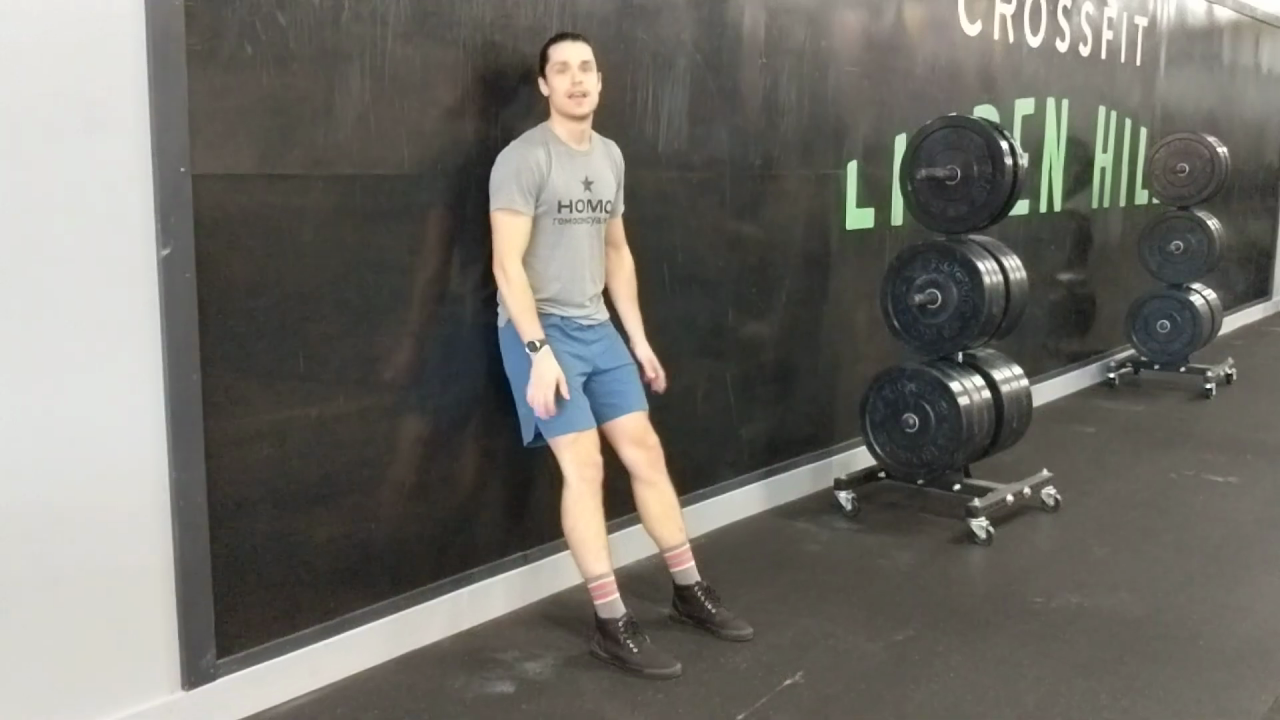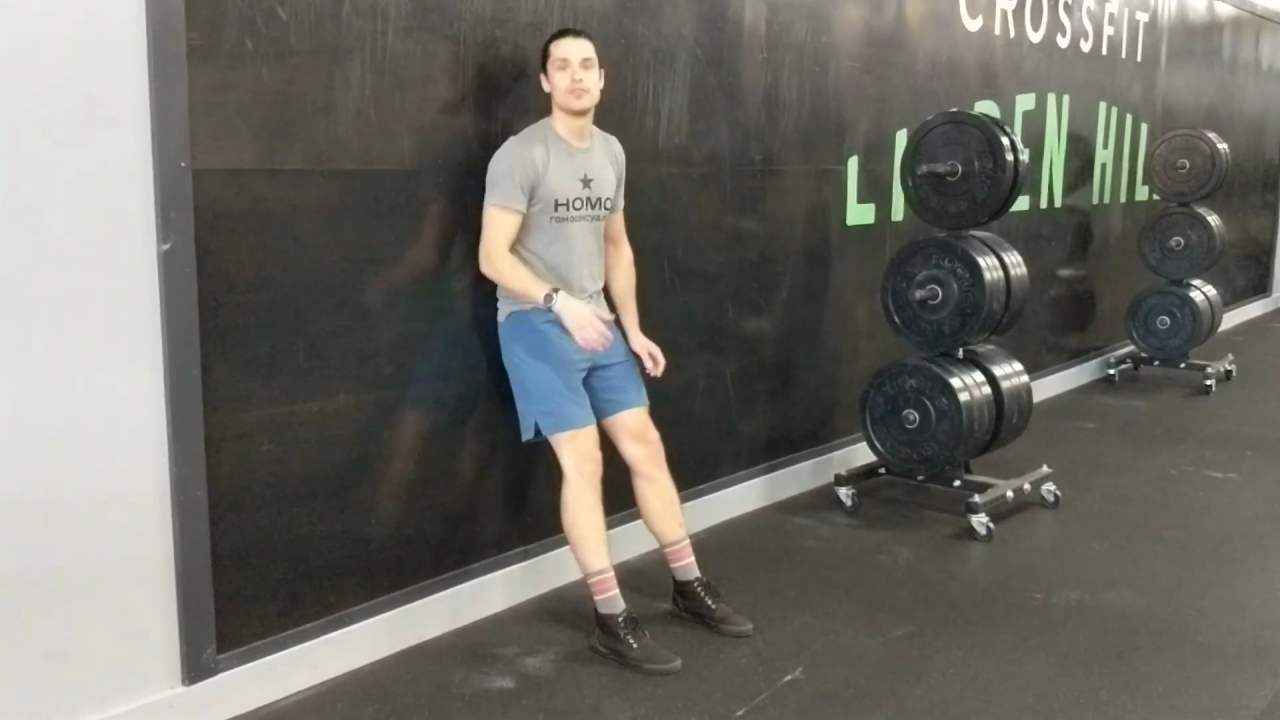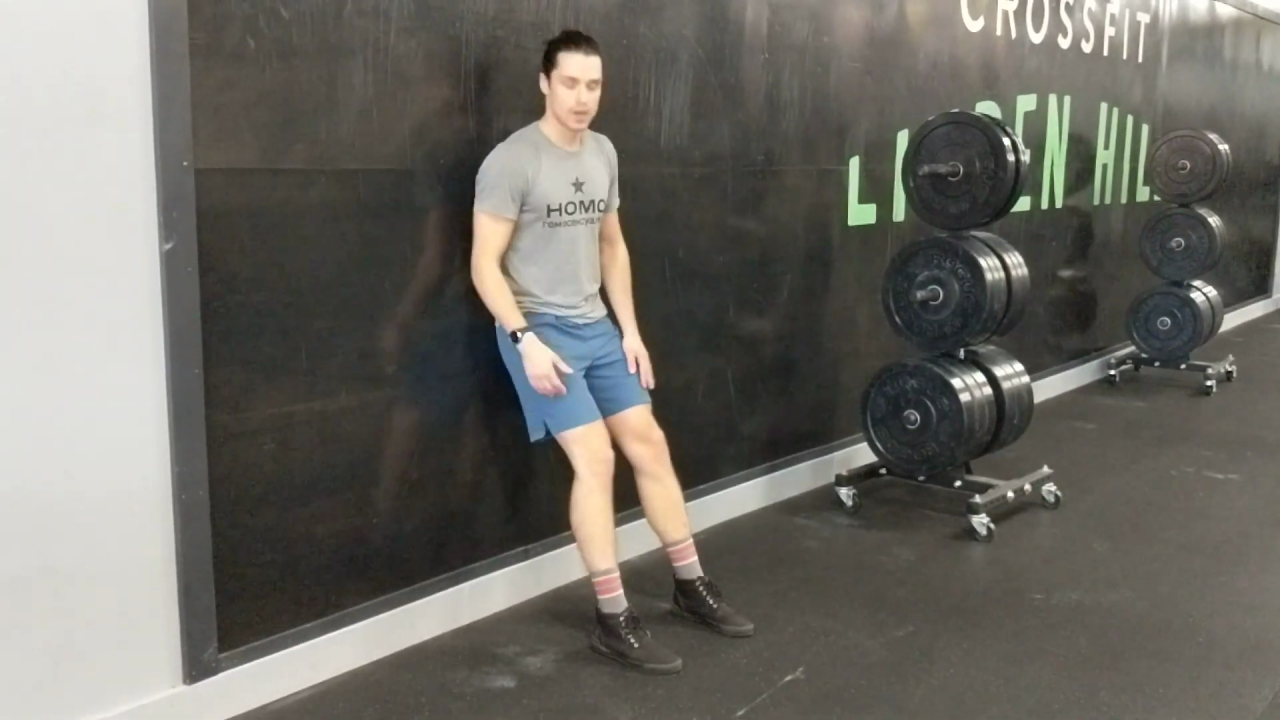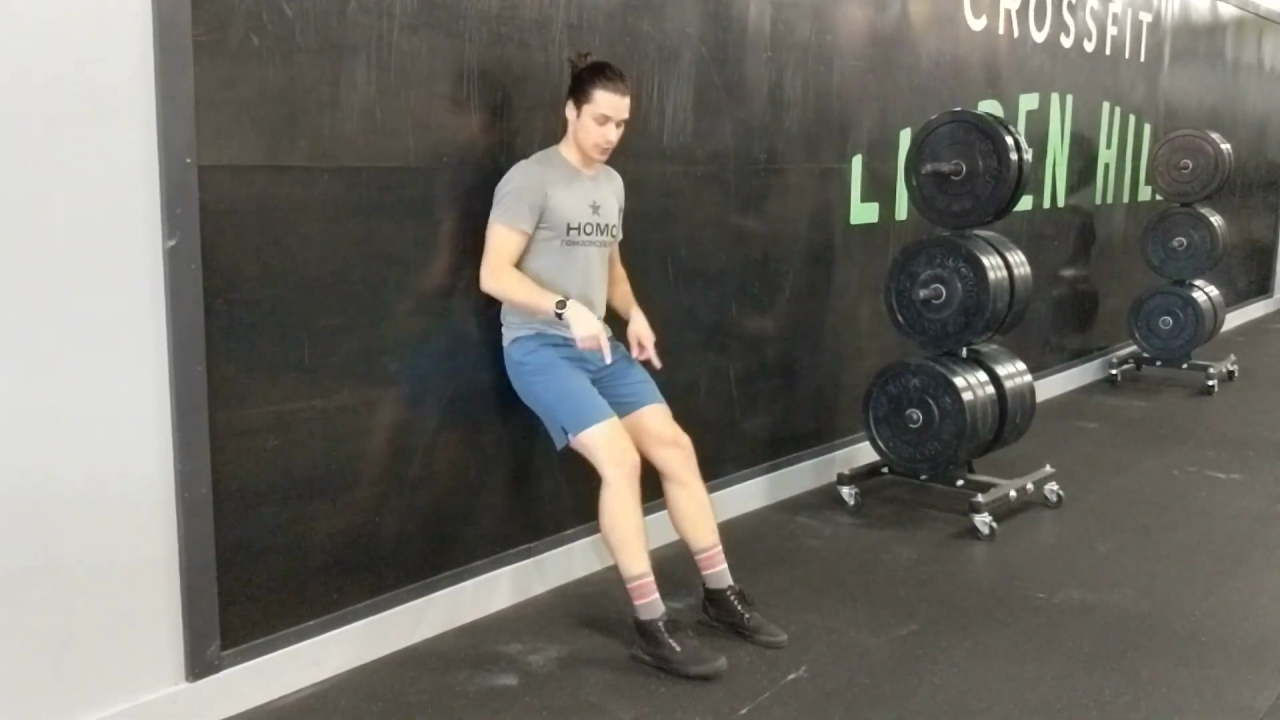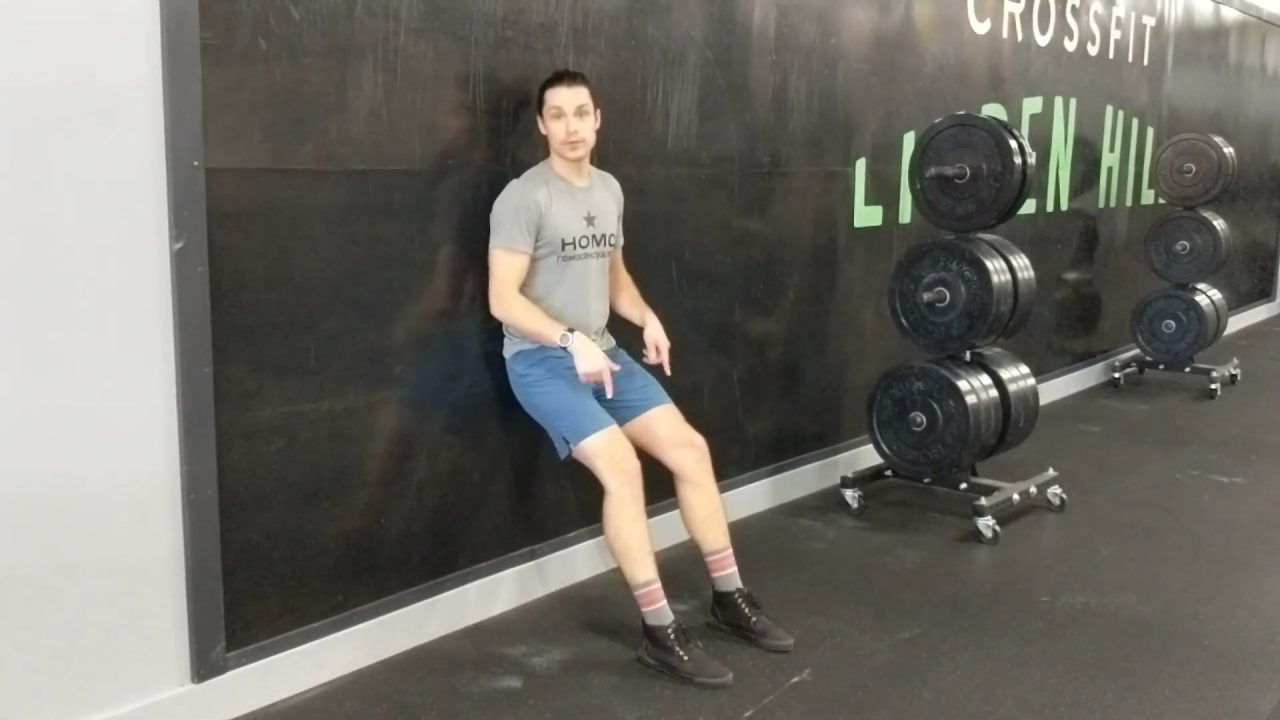
dt=1s
person 1, frame 1
left shoulder: (610, 156)
right shoulder: (523, 159)
right elbow: (508, 265)
left wrist: (640, 338)
right wrist: (539, 352)
left hip: (598, 330)
right hip: (541, 331)
left knee: (645, 451)
right knee: (584, 467)
left ankle: (691, 592)
right ankle: (612, 625)
person 1, frame 2
left shoulder: (611, 152)
right shoulder: (522, 155)
right elbow: (493, 256)
left wrist: (633, 328)
right wrist: (560, 302)
left hip: (597, 327)
right hip: (537, 324)
left knee: (645, 446)
right knee: (584, 463)
left ankle: (690, 587)
right ankle: (612, 621)
person 1, frame 3
left shoulder: (603, 152)
right shoulder: (511, 161)
right elbow: (484, 265)
left wrist: (630, 330)
right wrist: (524, 339)
left hip: (597, 328)
right hip: (541, 333)
left knee: (650, 446)
right knee: (595, 459)
left ankle: (692, 586)
right ankle: (613, 621)
person 1, frame 4
left shoulder: (612, 183)
right shoulder: (529, 180)
right elbow: (494, 274)
left wrist: (633, 317)
right wrist: (566, 309)
left hip: (600, 348)
right hip: (539, 347)
left knee: (676, 448)
right knee: (620, 458)
left ankle: (721, 595)
right ankle: (652, 626)
person 1, frame 5
left shoulder: (608, 189)
right shoulder: (523, 197)
right elbow: (503, 299)
left wrist: (646, 318)
right wrist: (572, 343)
left hip: (602, 354)
right hip: (542, 361)
left knee: (689, 449)
right knee: (620, 466)
left ankle: (729, 597)
right ankle: (659, 633)
